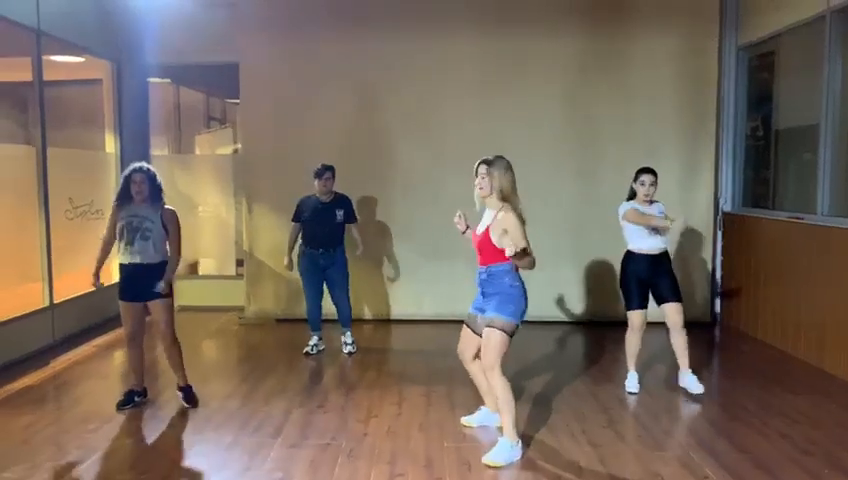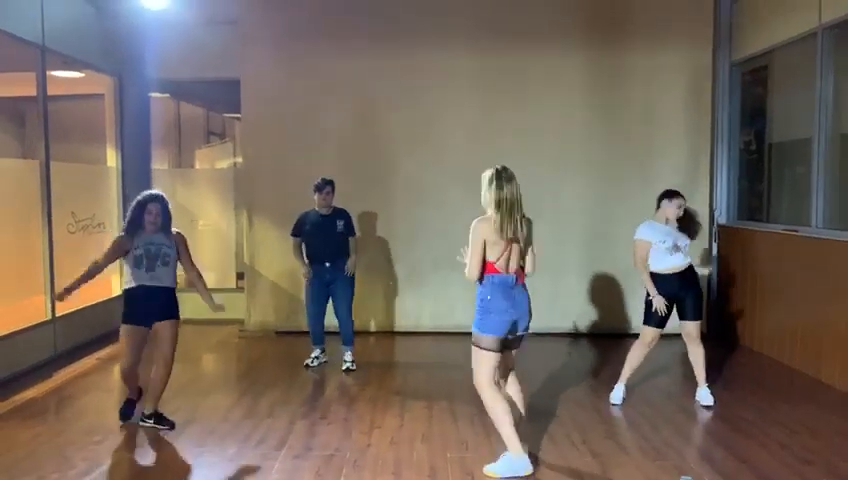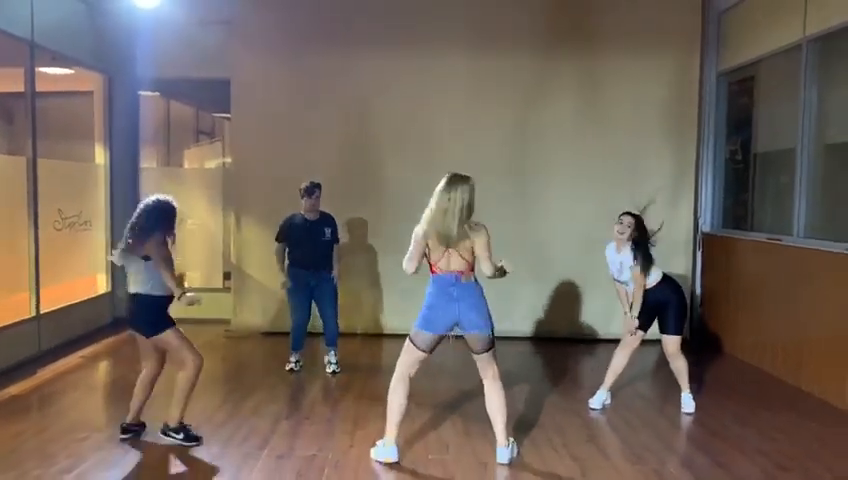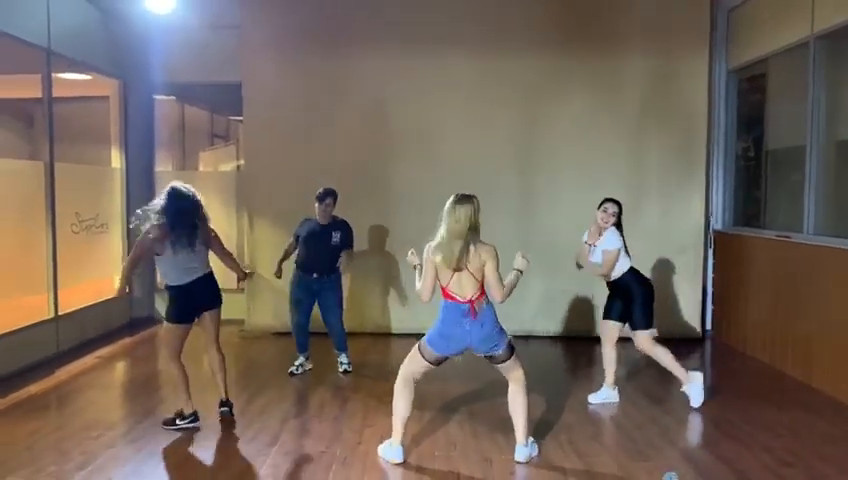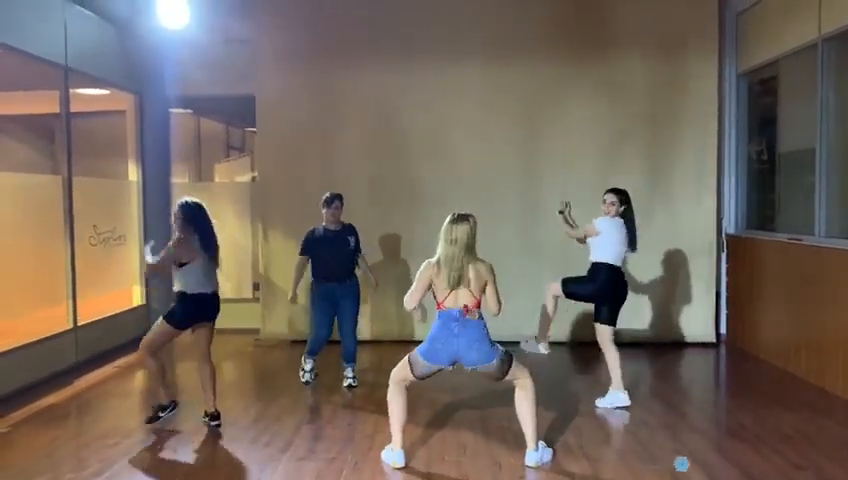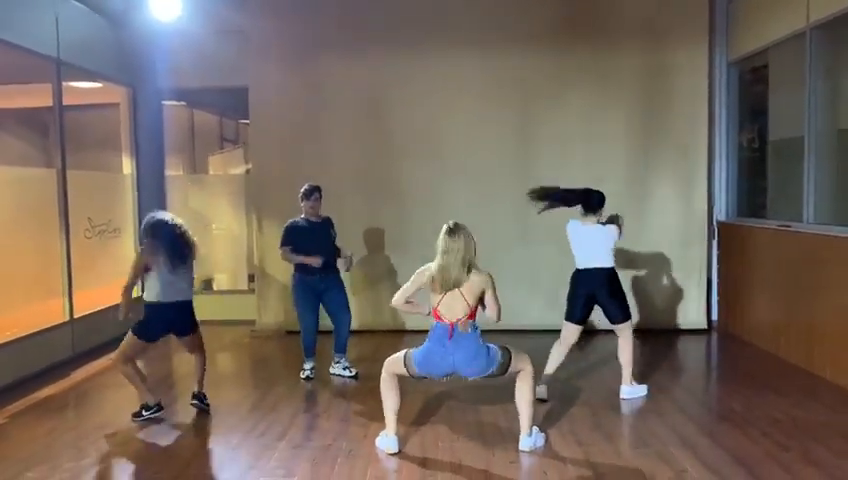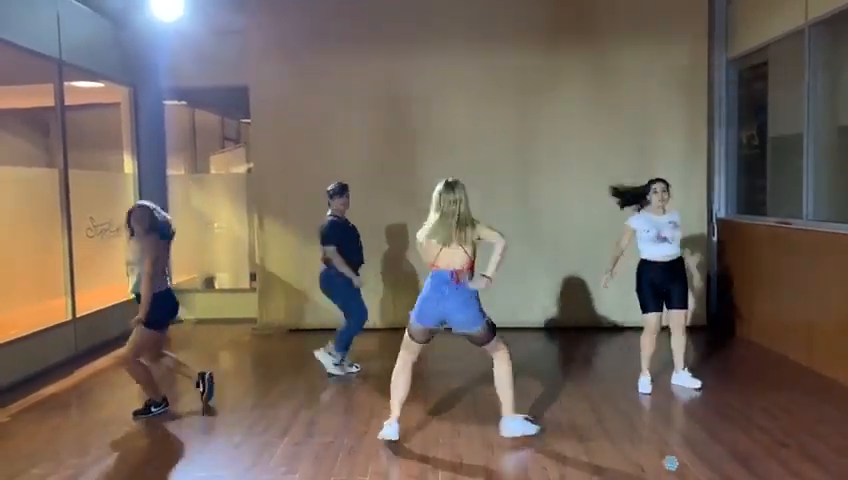
dt=0.7s
person 1, frame 1
left shoulder: (508, 215)
right shoulder: (487, 213)
left elbow: (529, 262)
left wrist: (516, 254)
right wrist: (465, 231)
left hip: (505, 291)
right hip: (486, 291)
left knee: (490, 364)
right knee: (466, 353)
left ankle: (511, 442)
right ankle: (491, 410)
person 1, frame 2
left shoulder: (481, 225)
right shoulder: (524, 223)
left elbow: (473, 272)
right elbow: (526, 265)
left wrist: (469, 261)
left hip: (493, 301)
right hip: (520, 301)
left knee: (484, 382)
right knee: (505, 370)
right ankle: (515, 436)
person 1, frame 3
left shoulder: (426, 227)
right shoulder: (477, 230)
left elbow: (409, 267)
right elbow: (489, 271)
right wrist: (500, 270)
left hip: (439, 301)
right hip: (471, 299)
left knee: (403, 372)
right knee: (490, 374)
left ankle: (388, 446)
right ankle: (504, 446)
person 1, frame 4
left shoulder: (433, 250)
right shoulder: (487, 251)
left elbow: (425, 296)
right elbow: (498, 296)
left wrist: (417, 267)
right wrist: (518, 271)
left hip: (450, 326)
right hip: (484, 326)
left knee: (406, 374)
right knee: (516, 376)
left ankle: (394, 446)
right ankle: (523, 446)
person 1, frame 5
left shoulder: (431, 266)
right shoulder: (483, 268)
left elbow: (410, 304)
right elbow: (494, 309)
left hip: (441, 339)
right hip: (475, 340)
left knee: (396, 380)
right knee: (524, 380)
left ankle: (395, 452)
right ankle: (534, 451)
person 1, frame 6
left shoulder: (429, 272)
right shoulder: (482, 278)
left elbow: (397, 302)
right elbow: (495, 317)
left hip: (436, 355)
right hip: (472, 356)
left knee: (389, 368)
right knee: (525, 366)
left ankle: (389, 438)
right ankle: (527, 436)
person 1, frame 7
left shoulder: (425, 232)
right shoulder: (473, 228)
right elbow: (501, 242)
right wrist: (488, 275)
left hip: (431, 299)
right hip: (463, 302)
left knee: (406, 356)
right knee: (501, 353)
left ankle: (392, 423)
right ankle: (510, 418)
person 2, frame 1
left shoulder: (165, 213)
right shoulder: (120, 211)
left elbow: (176, 250)
right elbow: (107, 243)
left wrist: (167, 279)
right wrist: (96, 272)
left hip: (156, 276)
right hip: (129, 277)
left knee: (167, 334)
right knee: (132, 337)
left ankle: (184, 385)
right ankle: (137, 389)
person 2, frame 2
left shoulder: (174, 239)
right shoulder: (126, 239)
left elbow: (191, 272)
right elbow: (100, 265)
left wrist: (209, 299)
right wrist: (73, 286)
left hip: (165, 302)
right hip: (135, 301)
left knee: (165, 358)
right knee: (127, 363)
left ankle: (151, 411)
right ankle: (134, 392)
person 2, frame 3
left shoulder: (134, 239)
right shoulder: (155, 238)
right elbow: (163, 267)
right wrist: (181, 293)
left hip: (140, 306)
right hip: (149, 307)
left knee: (152, 364)
right knee: (192, 362)
left ankle: (131, 422)
right ankle: (173, 425)
person 2, frame 4
left shoulder: (155, 232)
right shoulder: (201, 228)
left elbow: (132, 262)
right elbow: (224, 253)
left wrist: (122, 287)
right wrist: (241, 273)
left hip: (181, 296)
right hip: (208, 290)
left knee: (171, 355)
right knee: (213, 347)
left ankle: (188, 412)
right ankle: (224, 402)
person 2, frame 5
left shoulder: (181, 243)
right shoulder: (207, 242)
left elbow: (152, 268)
left wrist: (148, 251)
left hip: (189, 304)
right hip: (210, 302)
left knee: (147, 350)
right knee: (204, 357)
left ankle: (165, 401)
right ankle: (212, 412)
person 2, frame 6
left shoulder: (147, 252)
right shoulder: (185, 247)
left elbow: (129, 286)
left wrist: (124, 310)
left hip: (157, 316)
right hip: (184, 313)
left knee: (122, 359)
right knee: (198, 351)
left ankle: (150, 404)
right ankle: (199, 395)
person 2, frame 7
left shoulder: (151, 241)
right shoulder: (138, 241)
left elbow: (149, 277)
left wrist: (142, 314)
left hip: (158, 305)
right hip: (161, 302)
left knee: (128, 356)
right knee: (153, 354)
left ankle: (157, 400)
right ankle: (199, 377)
person 3, frame 1
left shoulder: (659, 207)
right shoulder: (627, 208)
right elbow: (645, 220)
right wrist: (667, 223)
left hip: (661, 266)
right hip: (636, 267)
left knee: (676, 322)
right knee: (636, 325)
left ankle: (686, 374)
right ankle: (632, 373)
person 3, frame 2
left shoulder: (674, 229)
right shoulder: (645, 231)
right elbow: (641, 266)
left wrist: (695, 268)
right wrist: (654, 295)
left hip: (688, 282)
right hip: (661, 286)
left knee: (693, 337)
right knee: (646, 340)
left ankle: (702, 388)
right ankle: (620, 385)
person 3, frame 3
left shoulder: (635, 254)
right shoulder: (610, 250)
left elbow: (638, 288)
right elbow: (620, 284)
left wrist: (634, 317)
right wrist: (627, 312)
left hip: (668, 296)
right hip: (643, 300)
left knee: (672, 351)
right knee: (625, 344)
left ankle: (686, 395)
right ankle: (603, 392)
person 3, frame 4
left shoulder: (611, 236)
right shoulder: (591, 233)
left elbow: (605, 271)
right elbow: (581, 264)
left wrist: (585, 263)
right wrist: (589, 242)
left hip: (636, 289)
right hip: (618, 290)
left knee: (644, 344)
right knee: (607, 337)
left ankle: (689, 379)
right ankle: (609, 389)
person 3, frame 5
left shoulder: (604, 223)
right shoulder: (618, 226)
left elbow: (576, 234)
right elbow: (586, 237)
left wrist: (563, 217)
right wrist: (570, 218)
left hip: (602, 280)
right hip: (616, 284)
left knee: (551, 290)
right knee: (605, 340)
left ankle: (540, 342)
right ankle: (618, 393)
person 3, frame 6
left shoulder: (572, 227)
right shoulder: (610, 231)
left hip: (581, 281)
right hip: (606, 281)
left knee: (567, 337)
right knee: (625, 332)
left ankle: (541, 385)
right ankle: (628, 385)
person 3, frame 7
left shoulder: (675, 217)
right shoulder: (637, 220)
right elbow: (621, 247)
left wrist: (686, 268)
right wrist: (610, 269)
left hip: (675, 271)
right hip: (649, 272)
left knee: (679, 325)
right knee: (651, 327)
left ankle: (679, 372)
right ankle: (644, 374)
person 4, frame 1
left shoulder: (343, 202)
right shoulder: (304, 203)
left elbow: (351, 225)
right elbow: (295, 228)
left wrist: (359, 243)
right wrist: (288, 255)
left hip: (335, 256)
right hip: (309, 257)
left knee: (341, 298)
right knee: (312, 300)
left ankle: (347, 336)
right ankle: (316, 339)
person 4, frame 2
left shoulder: (343, 215)
right shoulder: (305, 218)
left elbow: (351, 239)
right elbow: (296, 244)
left wrist: (353, 257)
right wrist: (303, 264)
left hip: (340, 271)
right hip: (316, 272)
left knee: (344, 314)
right knee: (314, 314)
left ankle: (348, 354)
right ankle: (319, 351)
person 4, frame 3
left shoulder: (328, 221)
right shoulder: (290, 222)
left elbow: (334, 247)
right elbow: (280, 249)
left wrist: (336, 267)
right wrist: (284, 274)
left hip: (324, 276)
right hip: (298, 276)
left knee: (330, 316)
right knee: (299, 319)
left ankle: (332, 355)
right ankle: (295, 356)
person 4, frame 4
left shoulder: (342, 226)
right shoulder: (305, 224)
left elbow: (348, 252)
right elbow: (292, 245)
left wrist: (345, 259)
right wrist: (279, 263)
left hip: (329, 281)
right hip: (302, 280)
left knee: (334, 322)
right knee: (298, 322)
left ankle: (343, 356)
right ankle: (303, 358)
person 4, frame 5
left shoulder: (350, 231)
right shoulder: (313, 235)
left elbow: (358, 256)
right elbow: (302, 261)
left wrist: (370, 274)
right wrist: (294, 289)
left hip: (348, 288)
right hip: (322, 289)
left knee: (348, 331)
right knee: (321, 332)
left ankle: (349, 371)
right ankle: (308, 361)
person 4, frame 6
left shoulder: (327, 223)
right shoulder: (293, 227)
right elbow: (285, 254)
left wrist: (345, 255)
right wrist: (308, 259)
left hip: (331, 279)
right hip: (306, 283)
left knee: (343, 319)
right knee: (309, 325)
left ankle: (339, 362)
right ankle: (308, 364)
person 4, frame 7
left shoulder: (344, 222)
right shoulder: (331, 224)
right elbow: (332, 254)
left wrist: (352, 275)
right wrist: (352, 276)
left hip: (345, 278)
right hip: (336, 278)
left knee: (357, 317)
right knee: (358, 316)
left ankle: (338, 361)
right ankle: (330, 352)
